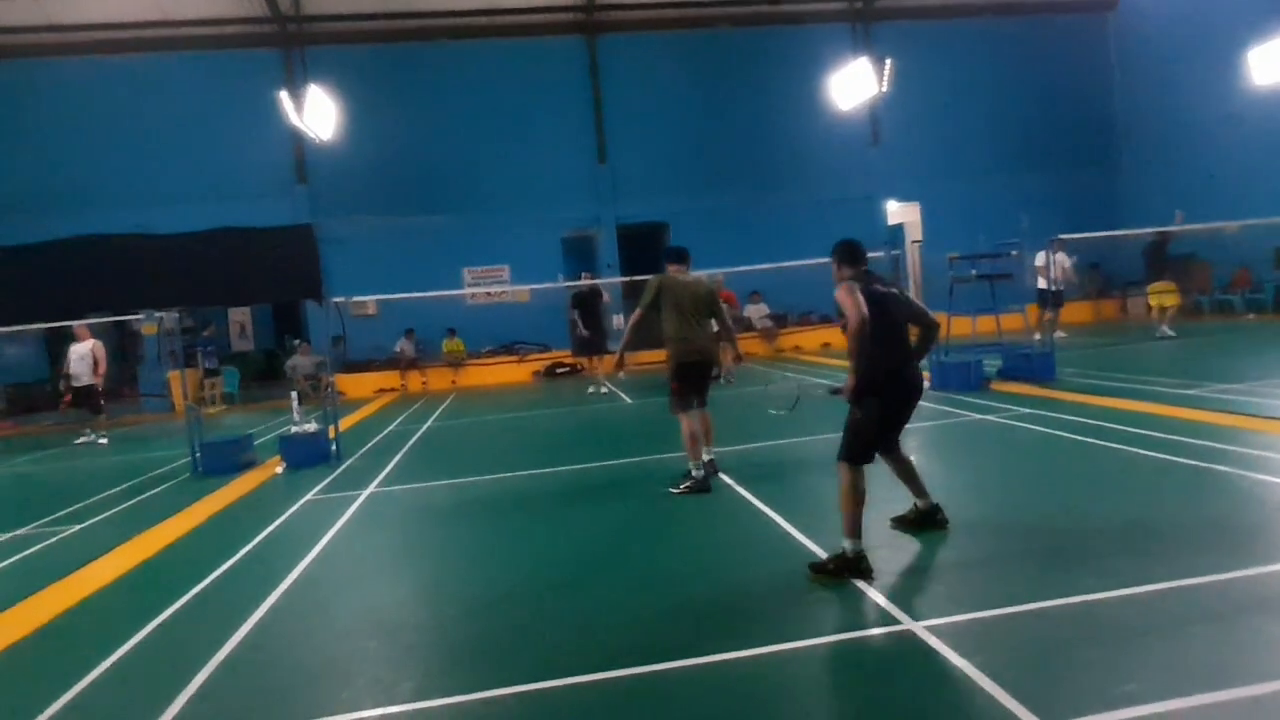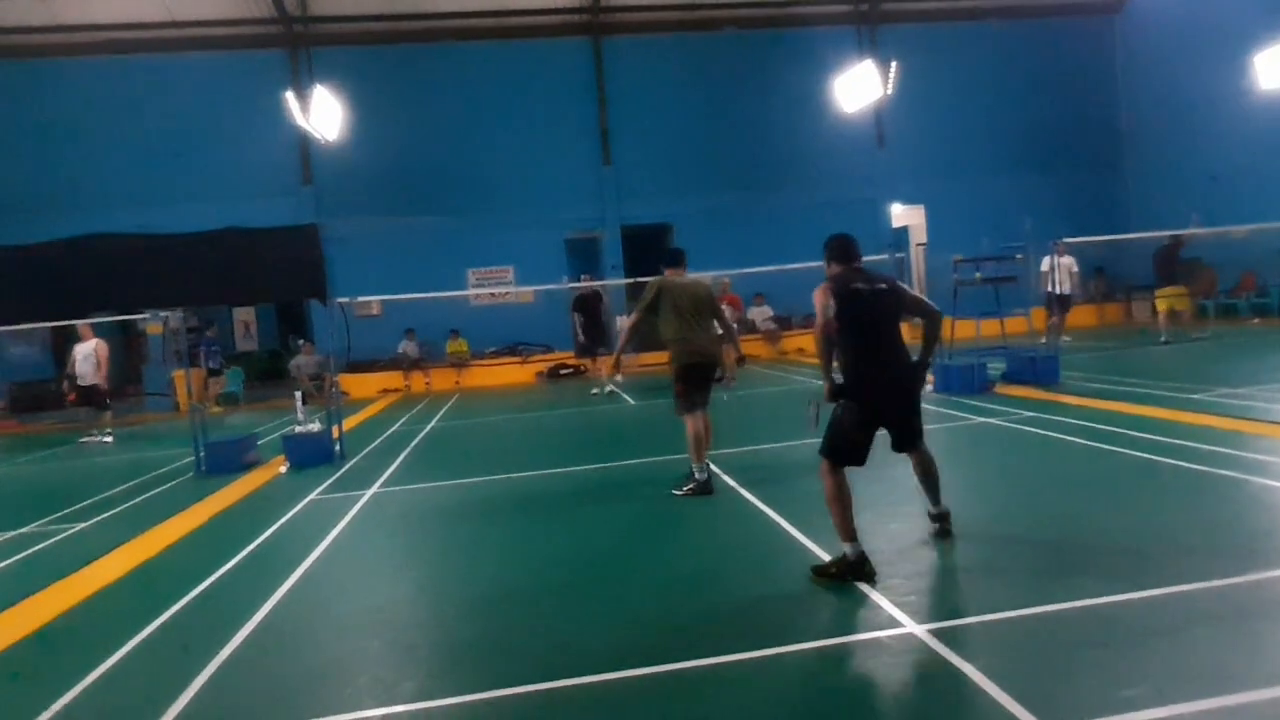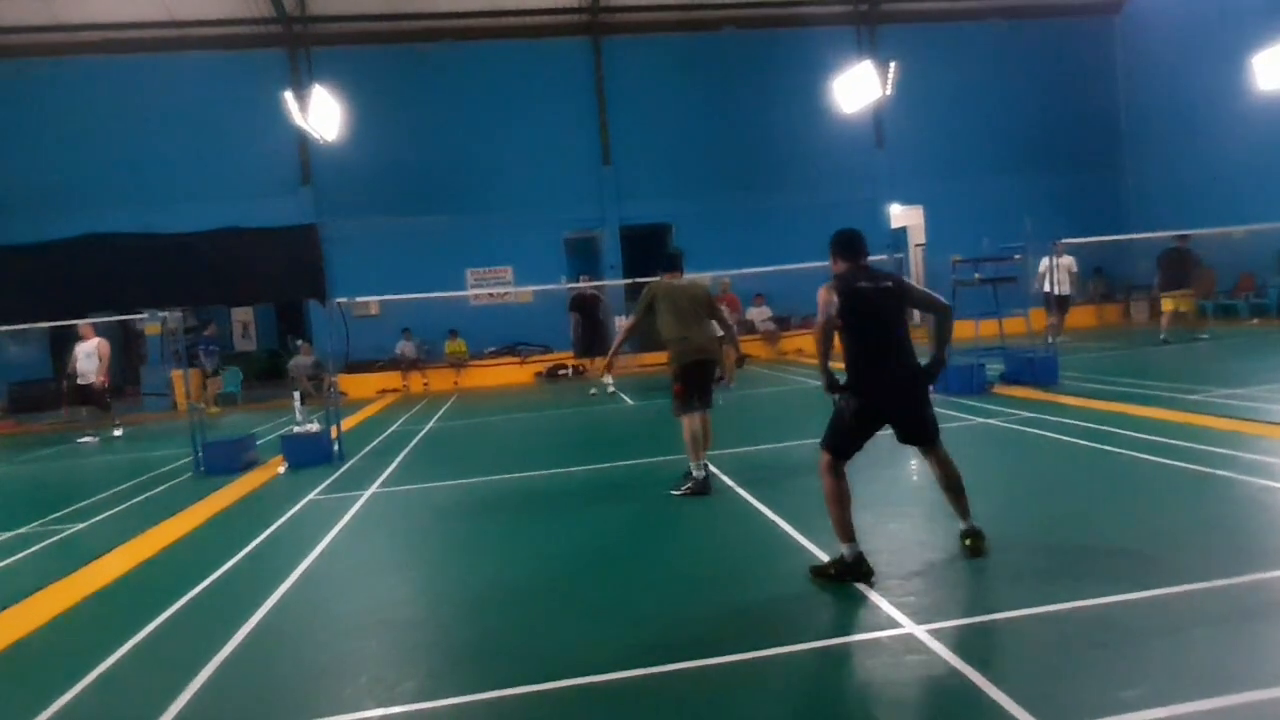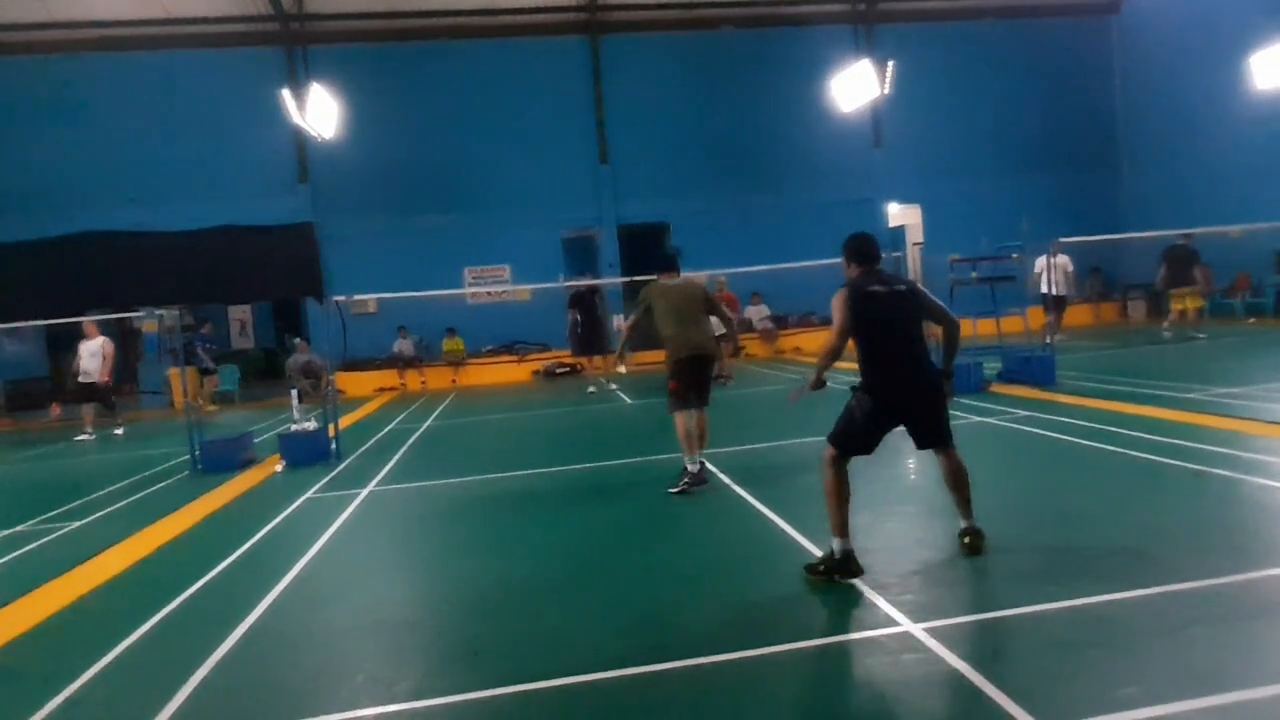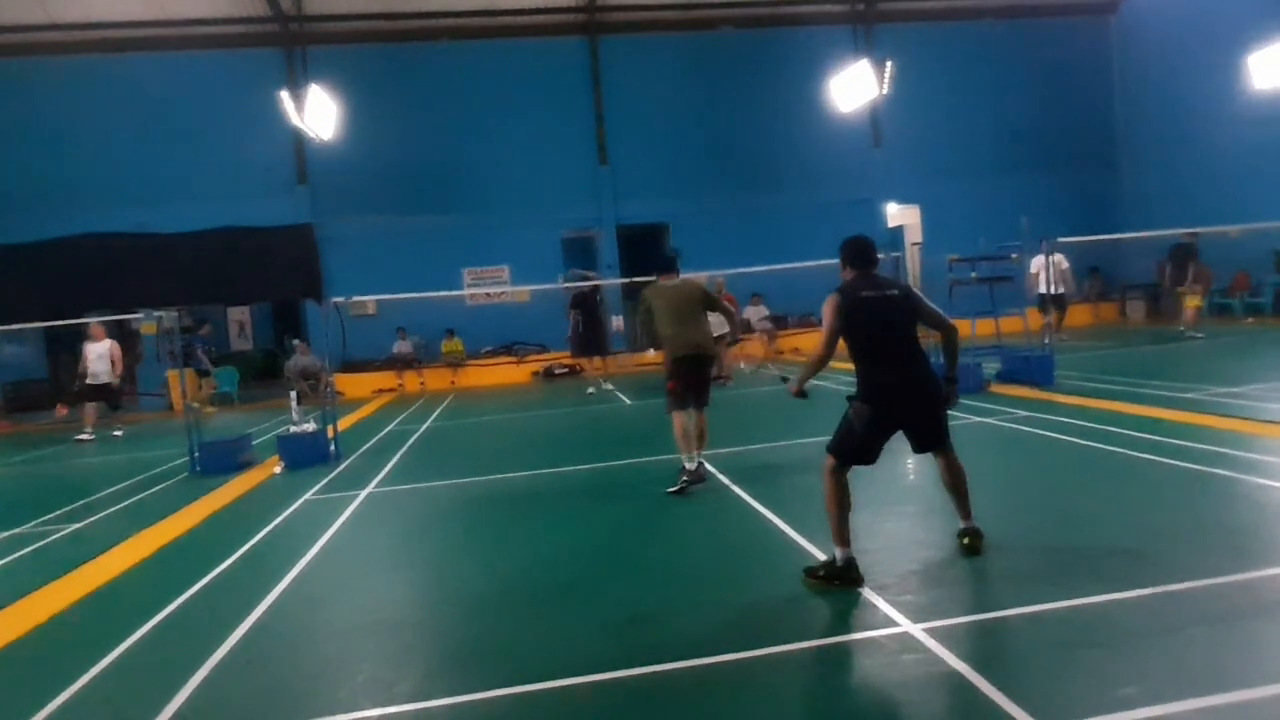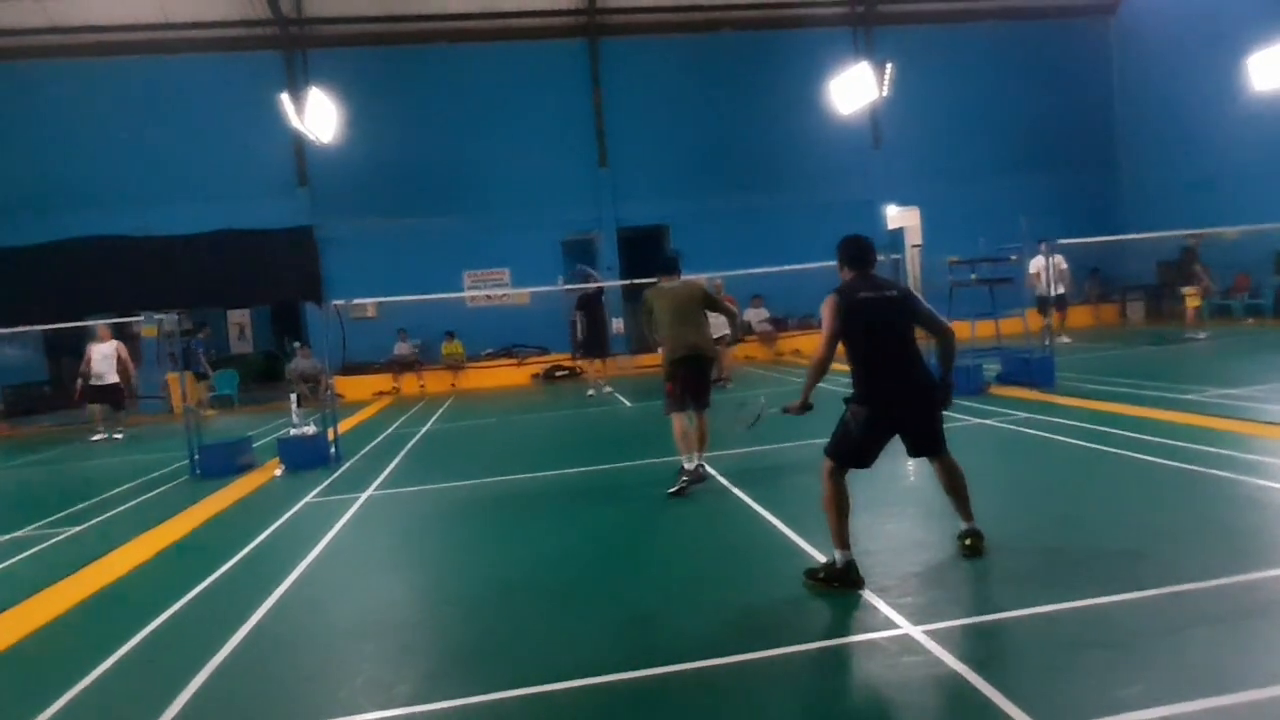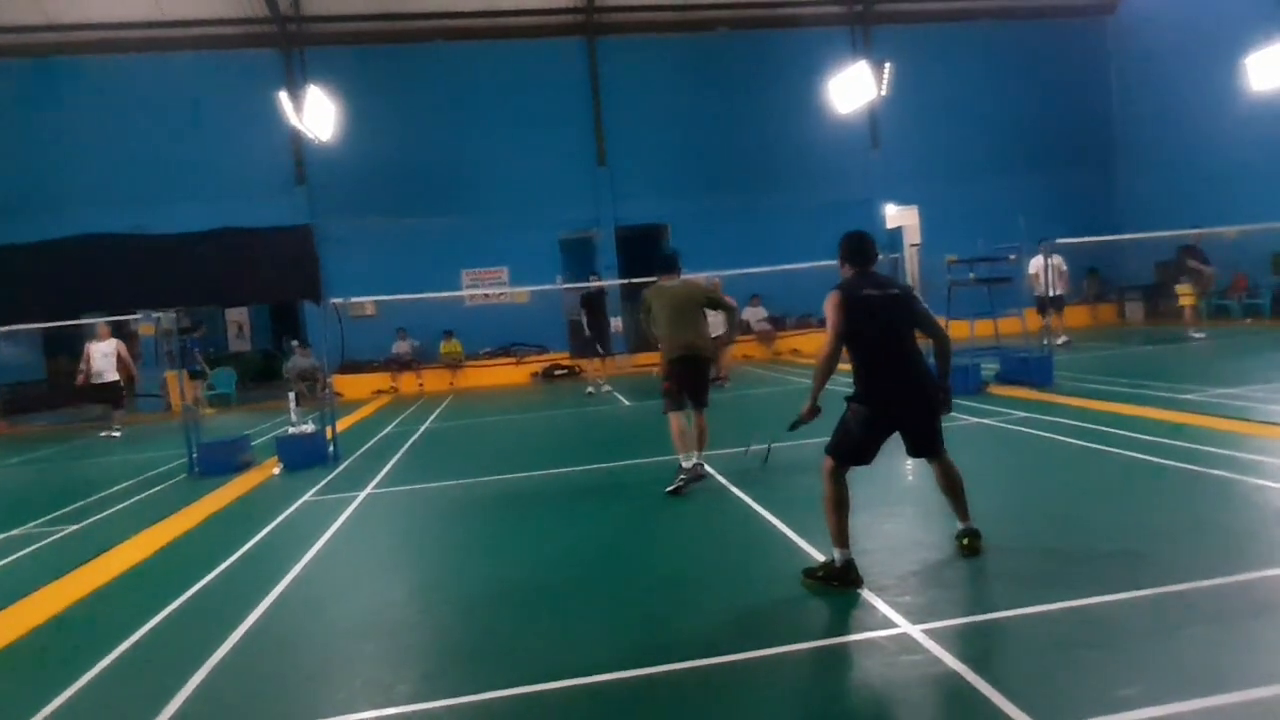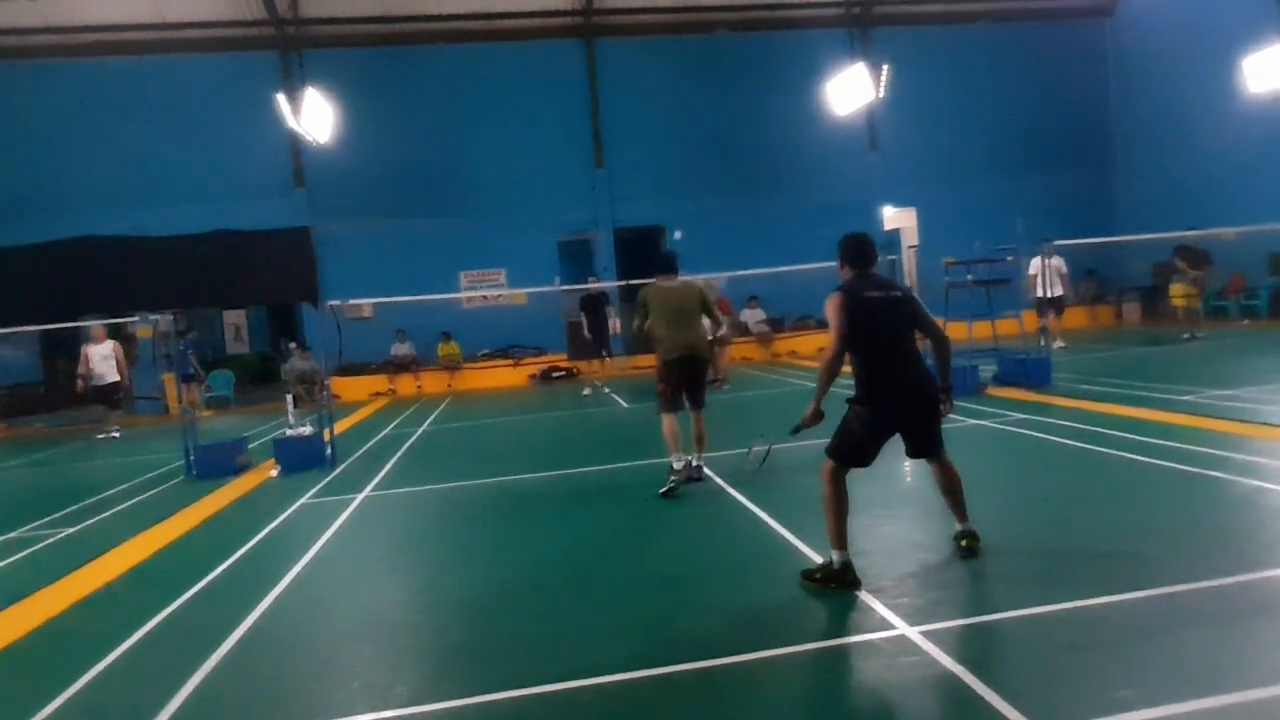
dt=0.2s
person 1, frame 1
left shoulder: (847, 288)
right shoulder: (890, 290)
left elbow: (860, 321)
right elbow: (930, 325)
left wrist: (854, 375)
left hip: (878, 386)
right hip: (908, 383)
left knee: (850, 463)
right knee: (887, 447)
left ankle: (852, 555)
right ankle: (927, 509)
person 1, frame 2
left shoulder: (827, 289)
right shoulder: (887, 285)
left elbow: (823, 326)
right elbow: (933, 315)
left wrist: (827, 377)
right wrist: (923, 360)
left hip: (862, 389)
right hip: (902, 382)
left knee: (831, 466)
right knee: (915, 448)
left ankle: (853, 557)
right ankle: (940, 514)
person 1, frame 3
left shoulder: (834, 288)
right shoulder: (894, 282)
left elbow: (824, 327)
right elbow: (943, 310)
left wrist: (825, 372)
right wrist: (936, 361)
left hip: (863, 390)
right hip: (908, 383)
left knee: (830, 464)
right knee: (935, 452)
left ankle: (850, 558)
right ankle: (970, 530)
person 1, frame 4
left shoulder: (848, 293)
right shoulder: (908, 287)
left elbow: (837, 343)
right elbow: (951, 324)
left wrist: (818, 374)
right wrist: (945, 372)
left hip: (878, 391)
right hip: (923, 385)
left knee: (833, 459)
right knee: (946, 450)
left ankle: (841, 555)
right ankle: (970, 530)
person 1, frame 5
left shoulder: (839, 299)
right shoulder: (903, 291)
left elbow: (824, 353)
right elbow: (949, 330)
left wrist: (800, 382)
right wrist: (950, 379)
left hip: (876, 398)
right hip: (923, 390)
left knee: (834, 468)
right knee: (944, 453)
left ankle: (842, 563)
right ankle: (969, 530)
person 1, frame 6
left shoulder: (837, 300)
right shoulder: (901, 292)
left elbow: (825, 356)
right elbow: (946, 334)
left wrist: (804, 397)
right wrist: (945, 382)
left hip: (874, 400)
right hip: (919, 392)
left knee: (833, 471)
right knee: (941, 457)
left ankle: (843, 565)
right ankle: (970, 532)
person 1, frame 7
left shoulder: (839, 296)
right shoulder: (901, 290)
left elbow: (831, 352)
right elbow: (941, 338)
left wrist: (813, 400)
right wrist: (942, 385)
left hip: (874, 398)
right hip: (919, 391)
left knee: (833, 469)
right knee: (937, 457)
left ankle: (842, 563)
right ankle: (968, 531)
person 1, frame 8
left shoulder: (840, 298)
right shoulder: (901, 293)
left elbow: (836, 353)
right elbow: (940, 340)
left wrist: (816, 404)
right wrist: (944, 387)
left hip: (875, 399)
right hip: (920, 392)
left knee: (833, 471)
right knee: (937, 457)
left ankle: (840, 565)
right ankle: (966, 533)
person 2, frame 1
left shoulder: (659, 282)
right shoulder: (704, 285)
left elbow: (635, 319)
right elbow: (724, 323)
left wrist: (620, 352)
right wrist: (735, 350)
left hip: (681, 354)
right hip: (707, 352)
left knee: (685, 413)
right knee: (701, 406)
left ankle: (698, 475)
right ankle: (708, 460)
person 2, frame 2
left shoulder: (657, 286)
right shoulder: (702, 287)
left elbow: (632, 323)
right elbow: (725, 323)
left wrist: (617, 354)
right wrist: (738, 352)
left hip: (684, 356)
right hip: (710, 353)
left knee: (690, 414)
right knee: (702, 409)
left ankle: (701, 478)
right ankle: (702, 464)
person 2, frame 3
left shoulder: (654, 290)
right shoulder: (700, 288)
left elbow: (629, 326)
right elbow: (725, 323)
left wrist: (611, 355)
right wrist: (737, 351)
left hip: (683, 355)
right hip: (710, 353)
left knee: (687, 414)
right knee: (702, 410)
left ankle: (698, 476)
right ankle: (701, 464)
person 2, frame 4
left shoulder: (650, 291)
right shoulder: (696, 286)
left elbow: (629, 325)
right elbow: (726, 318)
left wrist: (620, 351)
right wrist: (734, 342)
left hip: (680, 352)
right hip: (707, 349)
left knee: (680, 410)
right knee: (699, 408)
left ankle: (692, 469)
right ankle: (697, 462)
person 2, frame 5
left shoulder: (649, 293)
right shoulder: (695, 286)
left elbow: (645, 326)
right elbow: (729, 312)
left wrist: (651, 343)
right wrist: (734, 334)
left hip: (677, 352)
right hip: (705, 349)
left knee: (679, 410)
right knee: (699, 408)
left ankle: (690, 467)
right ankle: (697, 461)
person 2, frame 6
left shoulder: (650, 295)
right shoulder: (696, 288)
left elbow: (650, 329)
right elbow: (731, 312)
left hip: (676, 354)
right hip: (704, 351)
left knee: (678, 412)
right knee: (699, 411)
left ankle: (690, 467)
right ankle: (698, 463)
person 2, frame 7
left shoulder: (649, 294)
right shoulder: (697, 287)
left elbow: (647, 325)
right elbow: (731, 307)
left hip: (674, 354)
right hip: (702, 351)
left knee: (675, 411)
right knee: (698, 410)
left ankle: (687, 466)
right ankle: (697, 462)
person 2, frame 8
left shoulder: (647, 293)
right shoulder: (694, 288)
left elbow: (639, 328)
right elbow: (716, 321)
right wrist: (709, 335)
left hip: (670, 354)
right hip: (699, 352)
left knee: (668, 412)
right knee: (697, 410)
left ankle: (678, 466)
right ankle: (696, 464)
